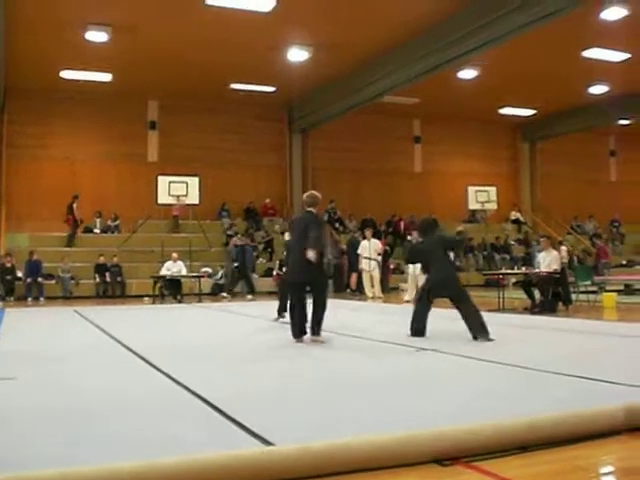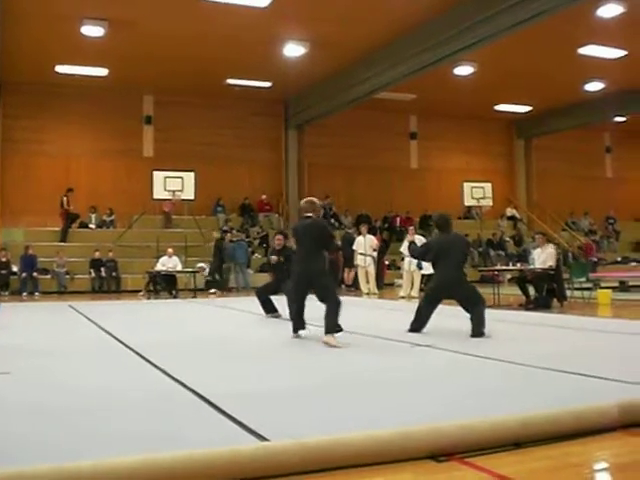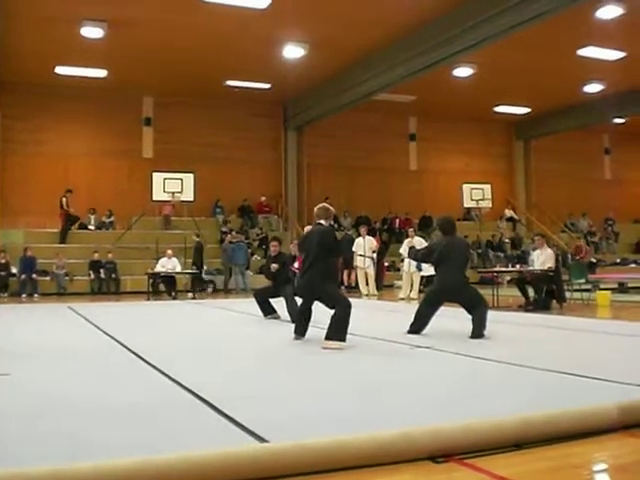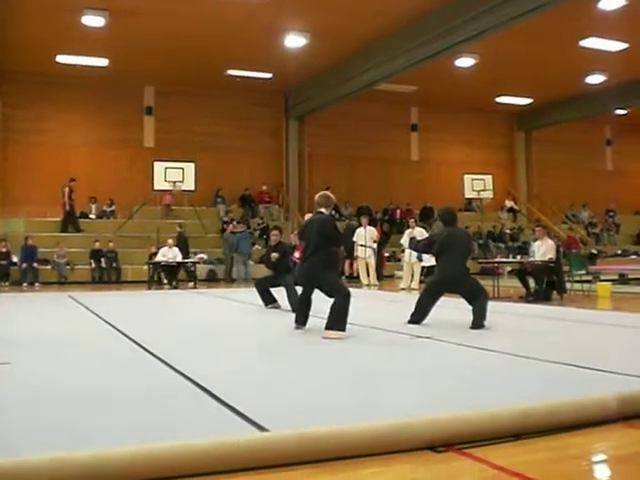
dt=0.4s
person 1, frame 1
left shoulder: (295, 220)
right shoulder: (315, 219)
right elbow: (315, 238)
right wrist: (312, 250)
left hip: (295, 266)
right hip: (311, 266)
left knee: (297, 301)
right knee: (319, 300)
left ankle: (298, 334)
right ankle: (316, 333)
person 1, frame 2
left shoulder: (297, 227)
right shoulder: (320, 224)
right elbow: (330, 245)
left hip: (299, 270)
right hip: (317, 270)
left knee: (296, 299)
right knee: (333, 300)
left ankle: (296, 329)
right ankle: (330, 333)
person 1, frame 3
left shoulder: (310, 232)
right shoulder: (328, 231)
left elbow: (301, 248)
right elbow: (337, 253)
left hip: (305, 279)
right hip: (319, 279)
left knee: (306, 303)
right knee: (343, 305)
left ankle: (299, 332)
right ankle: (332, 339)
person 1, frame 4
left shoulder: (310, 220)
right shoulder: (328, 220)
left elbow: (301, 236)
right elbow: (338, 242)
left hip: (306, 266)
right hip: (319, 267)
left knee: (306, 292)
right knee: (343, 294)
left ankle: (300, 322)
right ankle: (332, 329)
person 2, frame 1
left shoulder: (418, 247)
right shoulder: (440, 238)
right elbow: (460, 243)
left hip: (434, 280)
right hip: (450, 278)
left knee: (422, 302)
right knee: (466, 305)
left ankle: (417, 331)
right ankle: (480, 333)
person 2, frame 2
left shoulder: (433, 242)
right shoulder: (461, 240)
left elbow: (417, 254)
right elbow: (465, 257)
left wrist: (411, 243)
left hip: (440, 280)
right hip: (458, 280)
left knee: (427, 303)
right knee: (477, 303)
left ankle: (415, 327)
right ankle: (477, 331)
person 2, frame 3
left shoulder: (436, 245)
right shoulder: (464, 244)
left elbow: (419, 256)
right elbow: (466, 261)
left wrist: (411, 249)
left hip: (441, 284)
right hip: (459, 283)
left knee: (427, 305)
right knee: (479, 305)
left ankle: (415, 329)
right ankle: (477, 332)
person 2, frame 4
left shoulder: (437, 236)
right shoulder: (465, 235)
left elbow: (420, 247)
right elbow: (468, 252)
left wrist: (412, 240)
left hip: (442, 275)
right hip: (460, 274)
left knee: (427, 295)
right knee: (480, 296)
left ankle: (415, 318)
right ankle: (477, 322)
